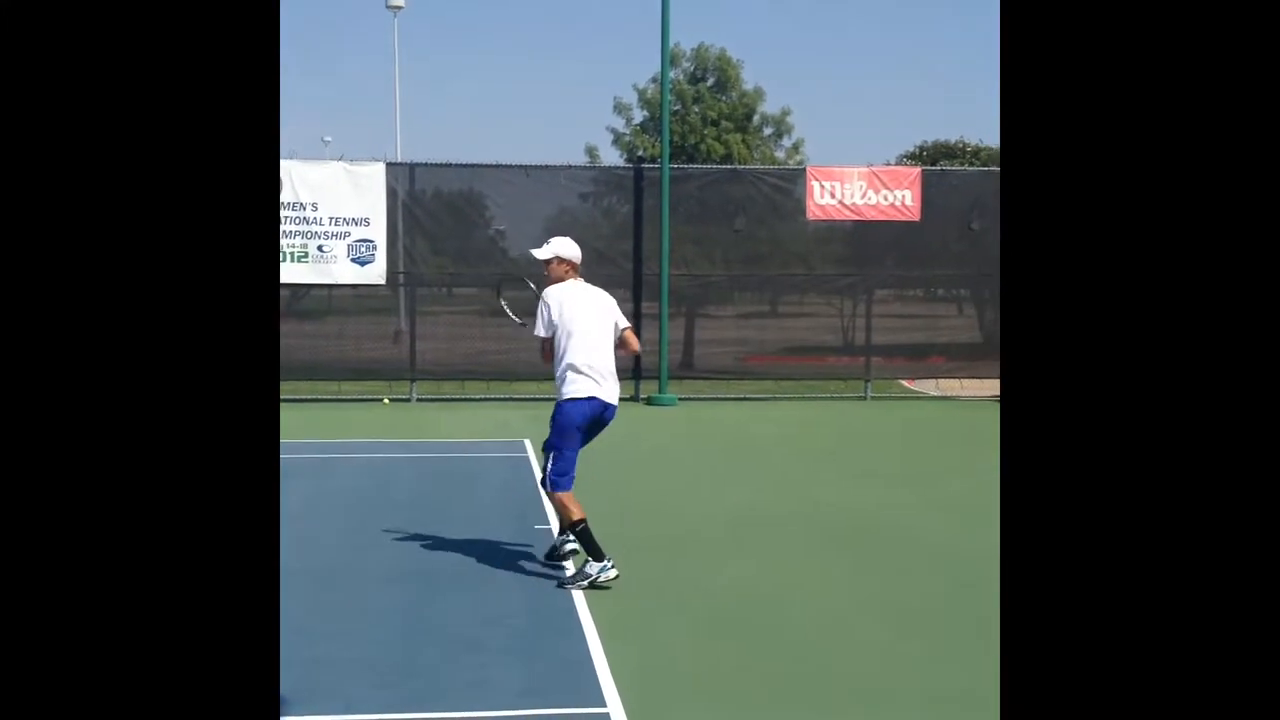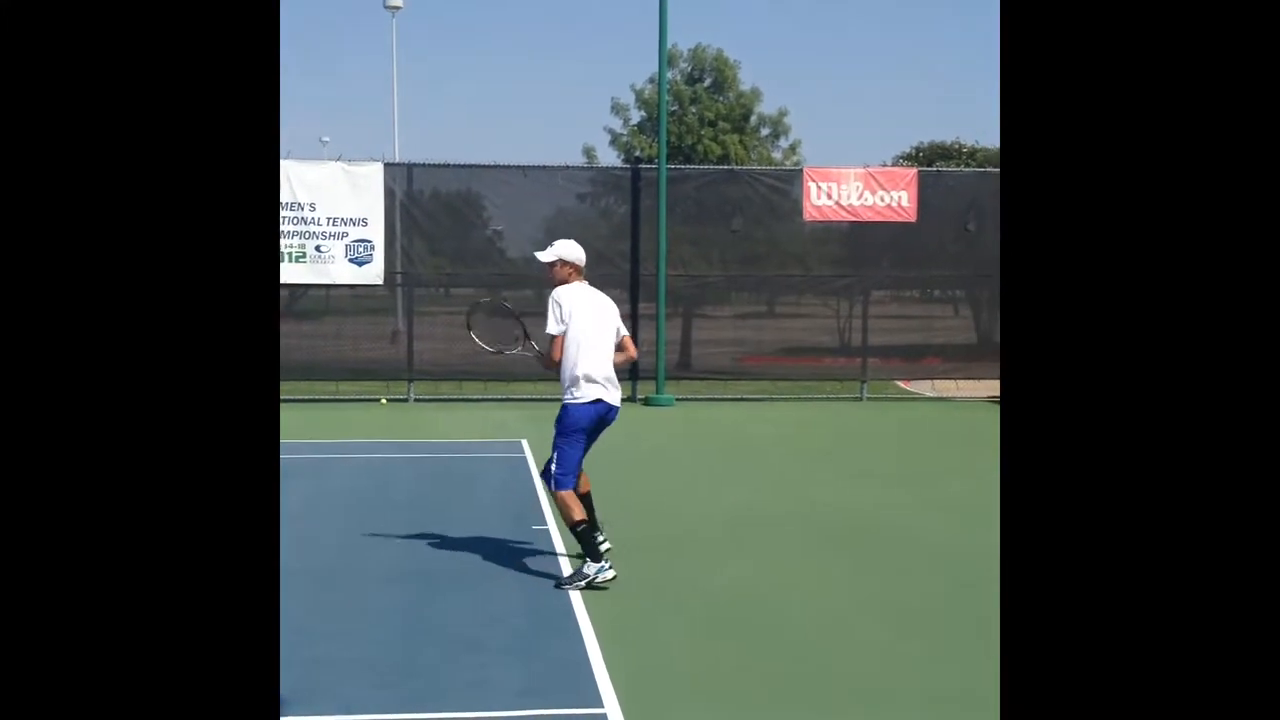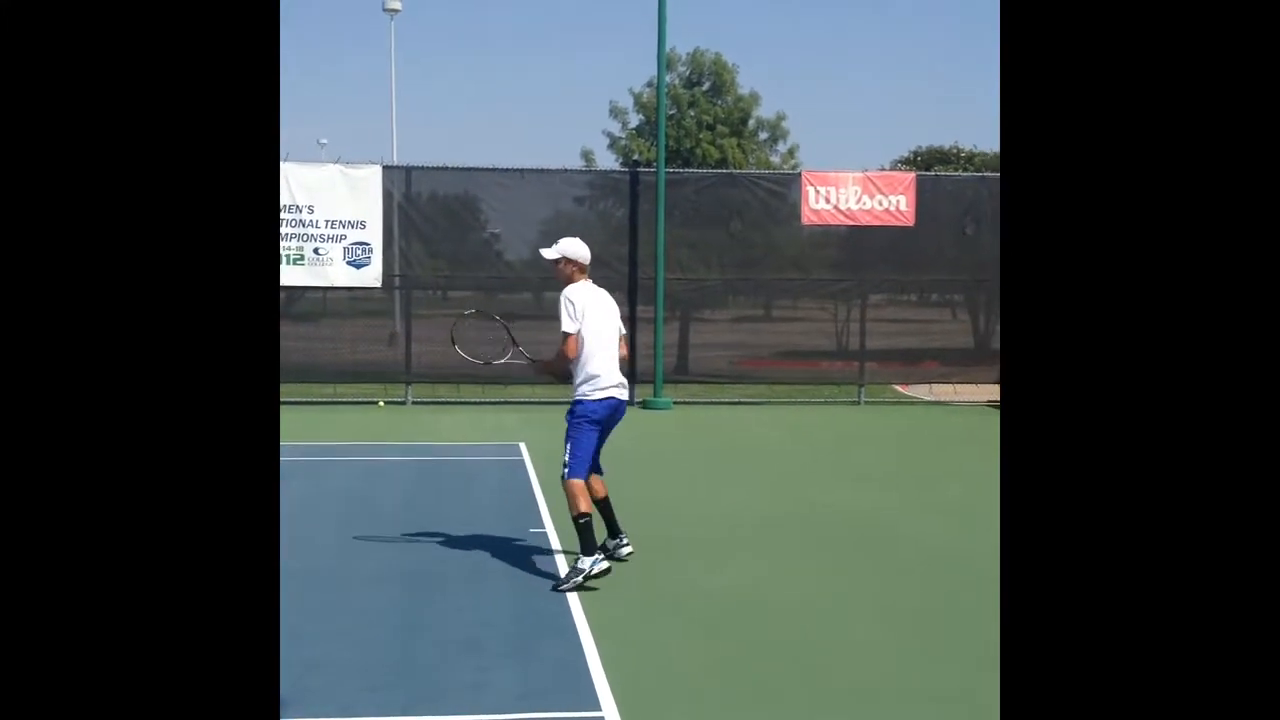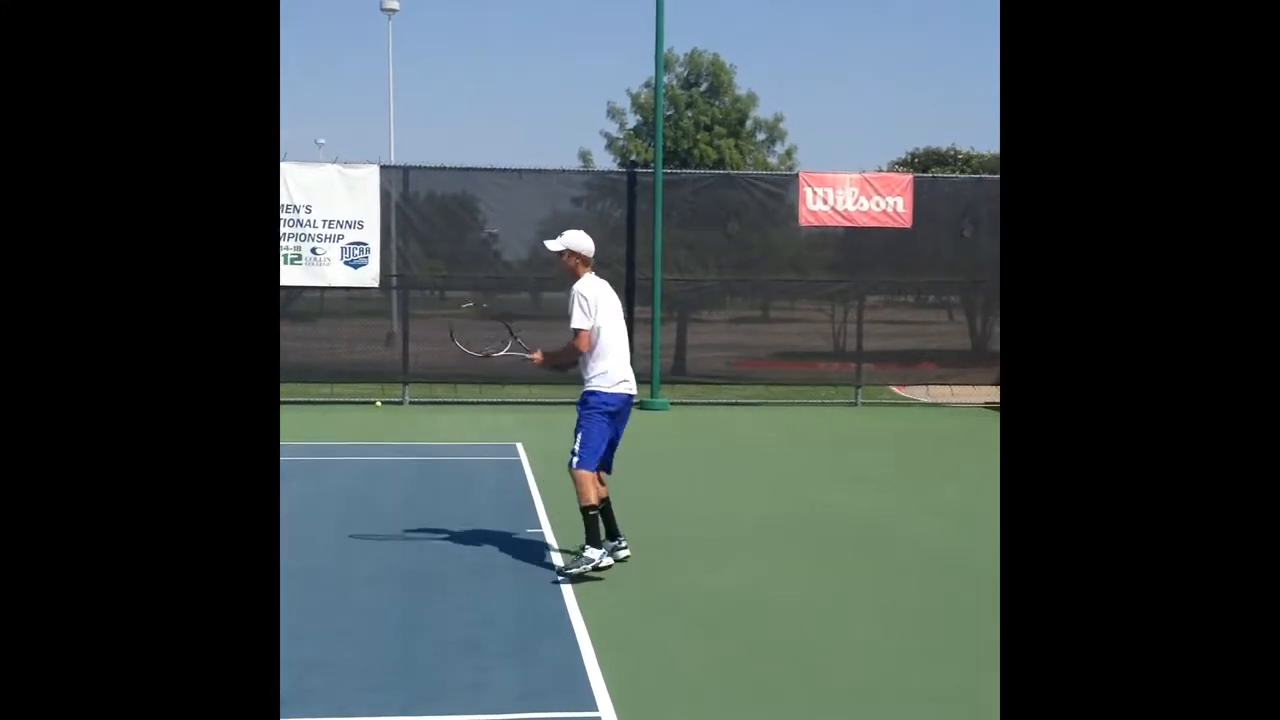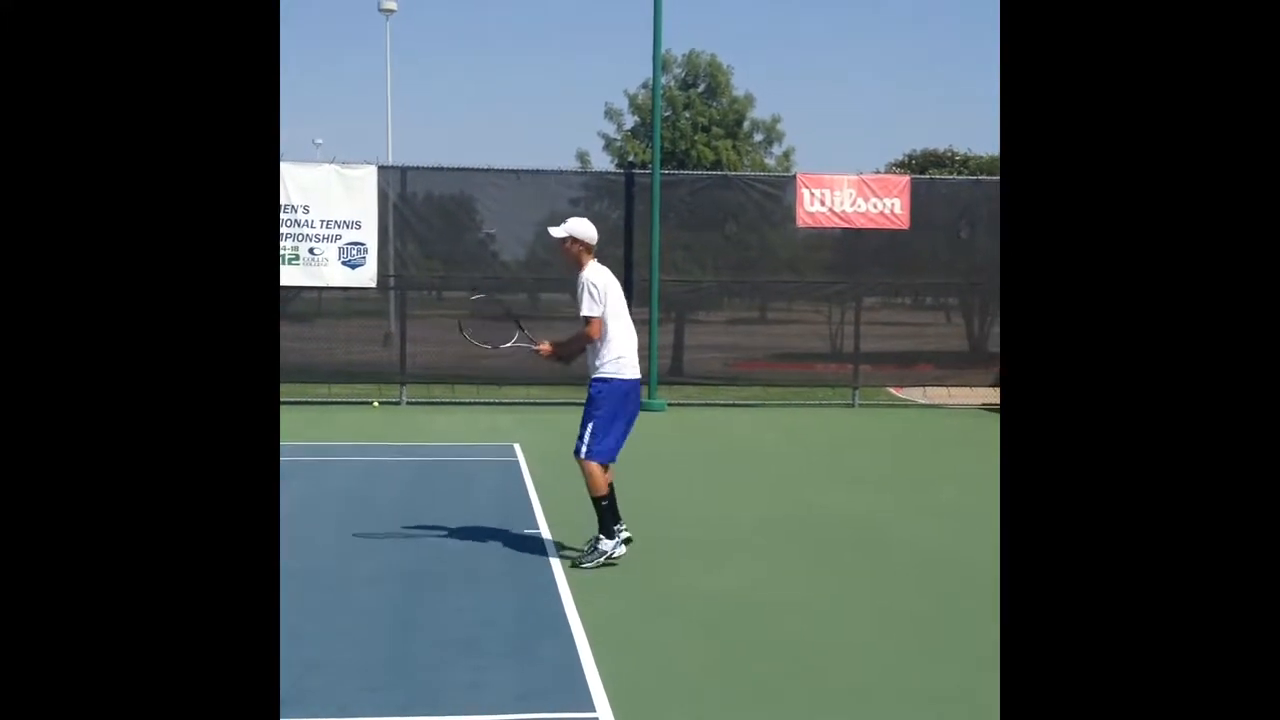
dt=0.1s
person 1, frame 1
left shoulder: (551, 294)
right shoulder: (604, 297)
left elbow: (547, 354)
right elbow: (634, 347)
left hip: (577, 399)
right hip: (607, 400)
left knee: (556, 485)
right knee: (553, 454)
left ankle: (599, 562)
right ankle: (567, 535)
person 1, frame 2
left shoulder: (560, 296)
right shoulder: (605, 301)
left elbow: (555, 355)
right elbow: (630, 353)
left wrist: (550, 364)
left hip: (582, 402)
right hip: (609, 399)
left knee: (560, 484)
right knee: (570, 463)
left ankle: (595, 562)
right ankle: (594, 535)
person 1, frame 3
left shoulder: (571, 295)
right shoulder: (606, 298)
left elbow: (569, 352)
right elbow: (623, 351)
left wrist: (546, 366)
left hip: (591, 398)
right hip: (617, 395)
left knee: (573, 477)
right knee: (587, 467)
left ankle: (590, 557)
right ankle: (616, 538)
person 1, frame 4
left shoulder: (582, 290)
right shoulder: (602, 288)
left elbow: (581, 345)
left wrist: (548, 358)
right wrist: (564, 361)
left hip: (603, 392)
right hip: (622, 390)
left knee: (581, 468)
right knee: (595, 469)
left ankle: (595, 549)
right ankle: (614, 541)
person 1, frame 5
left shoulder: (589, 278)
right shoulder: (602, 275)
left elbow: (592, 333)
left wrist: (556, 349)
right wrist: (570, 351)
left hip: (611, 379)
right hip: (627, 377)
left knee: (589, 457)
right knee: (601, 457)
left ankle: (608, 539)
right ankle: (616, 528)
